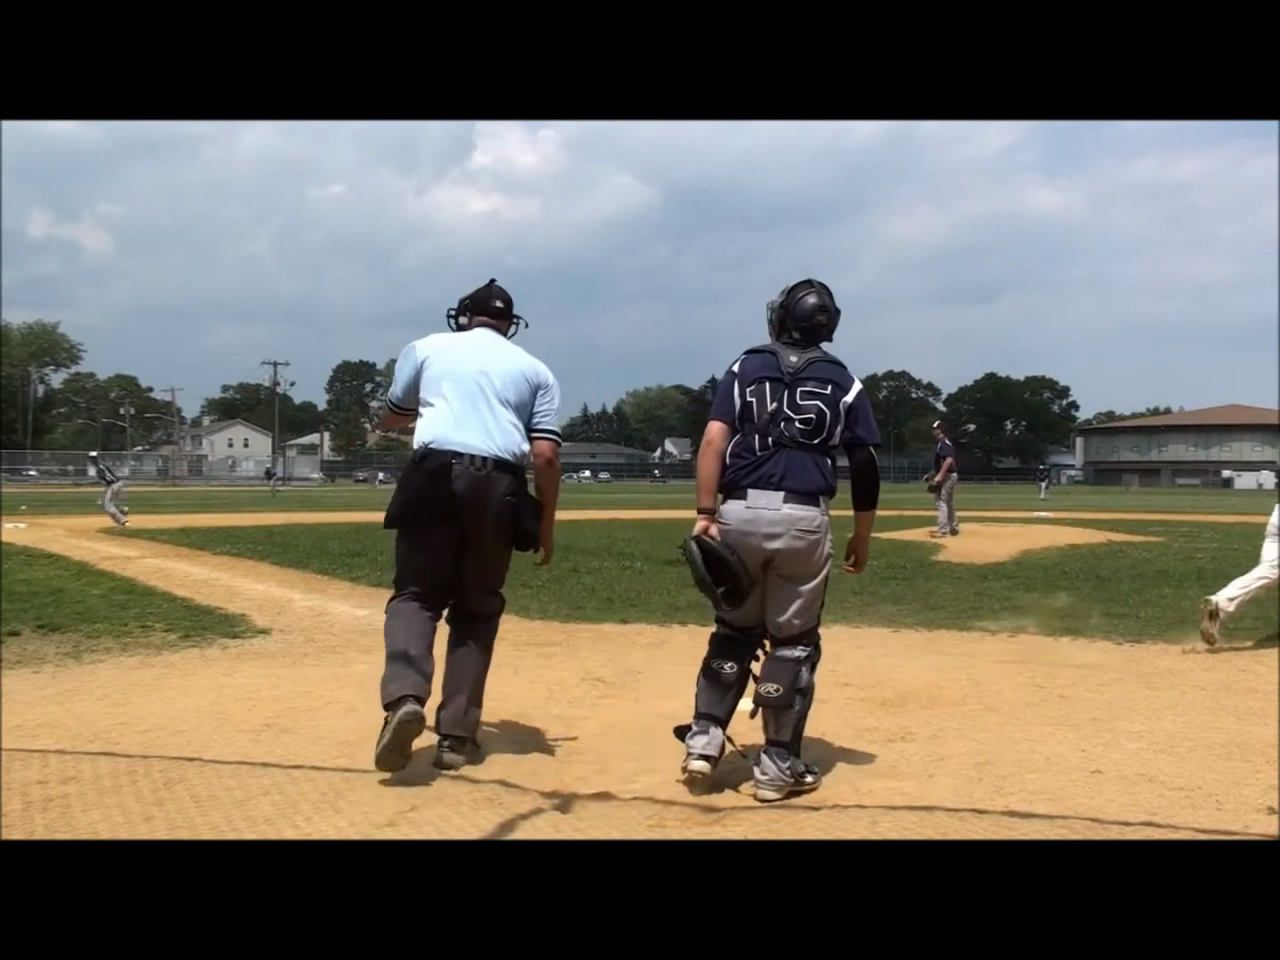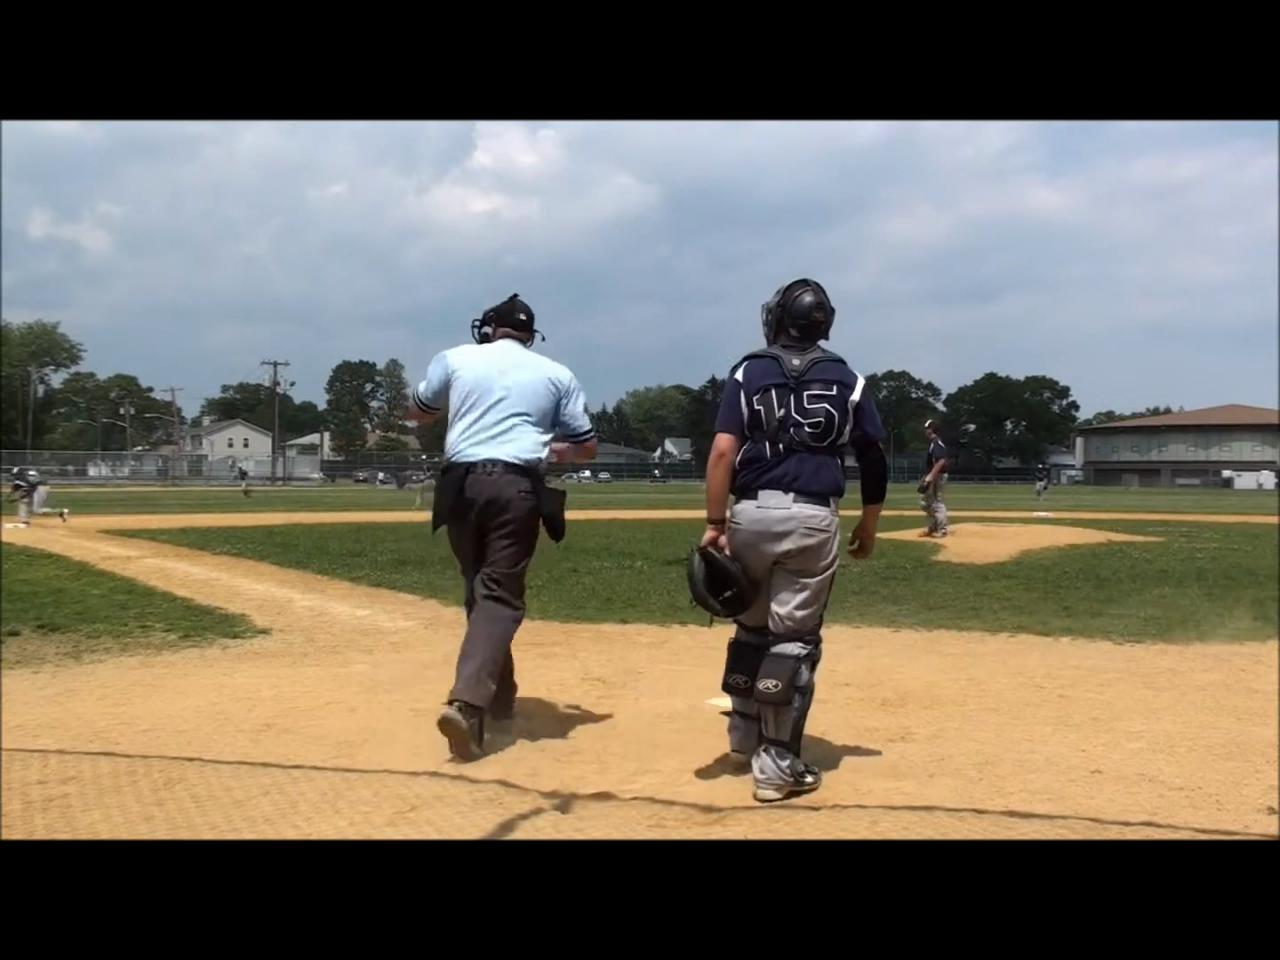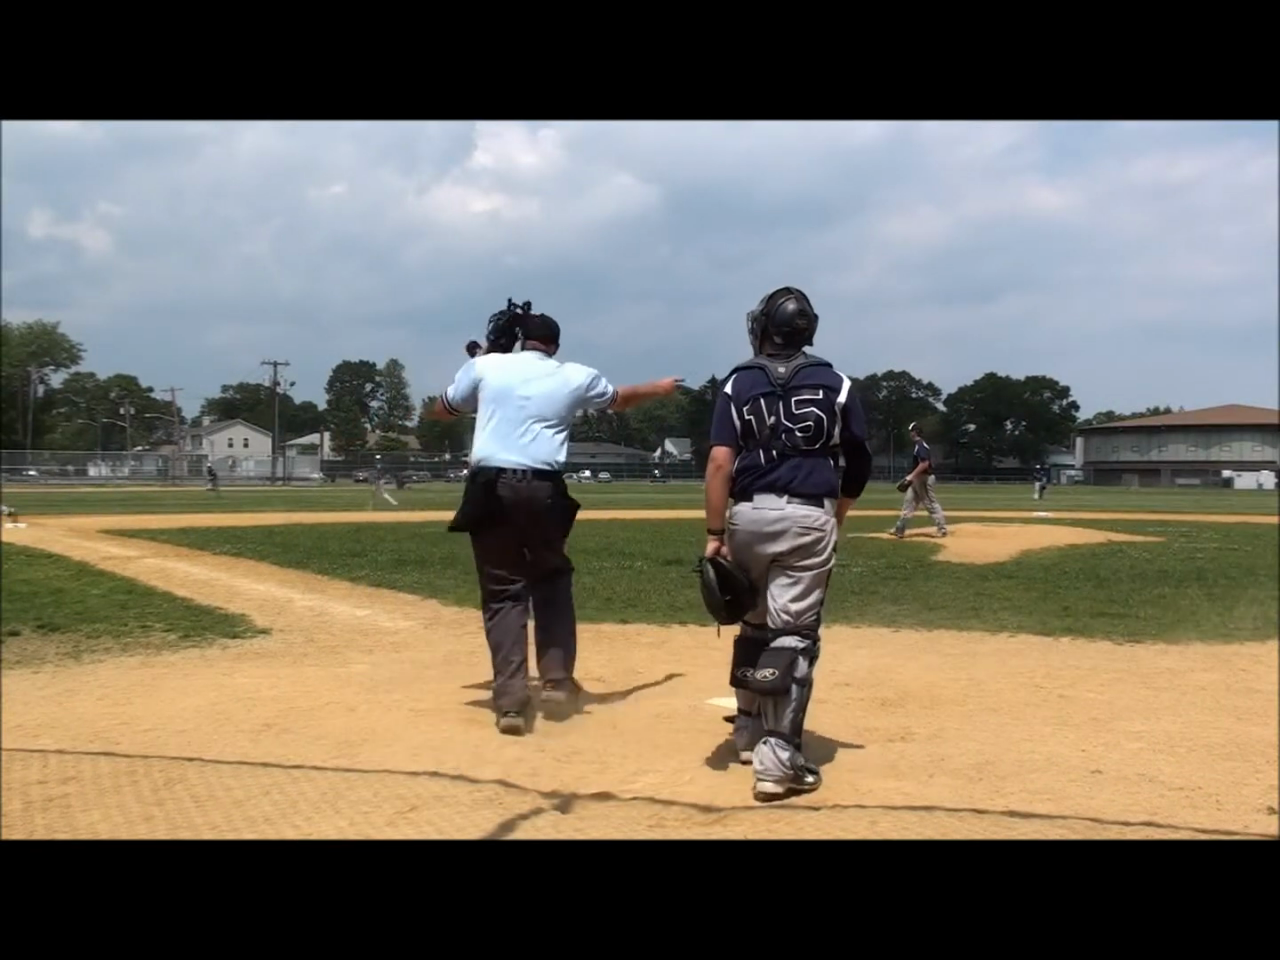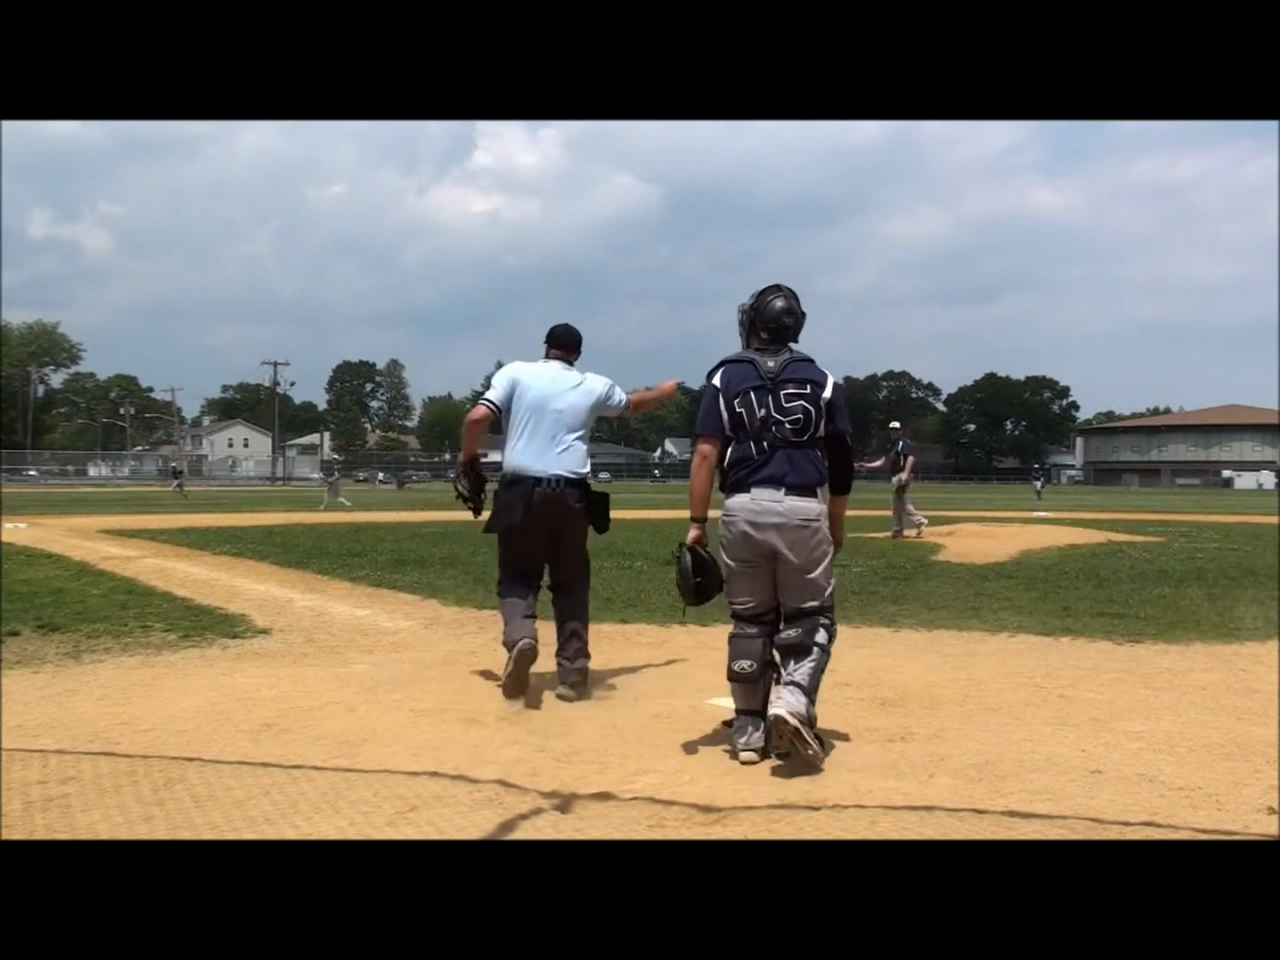
dt=0.3s
person 1, frame 1
left shoulder: (745, 367)
right shoulder: (843, 382)
left elbow: (714, 440)
right elbow: (865, 465)
left wrist: (705, 513)
right wrist: (862, 535)
left hip: (740, 513)
right hip: (803, 518)
left knee: (734, 631)
right knee: (793, 641)
left ankle: (705, 742)
right ankle: (777, 766)
person 1, frame 2
left shoulder: (747, 373)
right shoulder: (847, 380)
left elbow: (723, 452)
right elbow: (874, 461)
left wrist: (713, 523)
right wrist: (869, 524)
left hip: (751, 514)
right hip: (812, 518)
left knee: (750, 629)
right knee: (794, 638)
left ankle: (745, 735)
right ankle: (777, 765)
person 1, frame 3
left shoulder: (737, 384)
right shoulder: (834, 383)
left elbow: (721, 463)
right elbow: (859, 460)
left wrist: (715, 533)
right wrist: (838, 510)
left hip: (749, 517)
right hip: (809, 517)
left knee: (756, 626)
right knee: (792, 634)
left ankle: (750, 733)
right ankle: (778, 758)
person 1, frame 4
left shoulder: (726, 376)
right shoulder: (819, 379)
left elbow: (706, 454)
right elbow: (842, 458)
left wrist: (697, 522)
right wrist: (836, 517)
left hip: (743, 509)
right hip: (803, 508)
left knee: (749, 619)
right knee: (810, 613)
left ankle: (748, 731)
right ankle: (793, 700)
person 2, frame 1
left shoulder: (424, 348)
right shoulder: (535, 370)
left elbow: (394, 419)
right elbow: (545, 456)
right wrist: (545, 525)
left hip: (434, 478)
right hip: (497, 484)
left knee: (414, 597)
right knee: (475, 609)
left ankle: (405, 702)
right ankle: (455, 736)
person 2, frame 2
left shoulder: (455, 358)
right shoulder: (557, 374)
left elbow: (417, 411)
right elbow: (587, 447)
right wrist: (562, 450)
left hip: (462, 485)
right hip: (517, 488)
left knee: (481, 591)
right knee: (499, 597)
left ankle: (494, 694)
right ankle: (467, 702)
person 2, frame 3
left shoulder: (485, 365)
right shoulder: (576, 376)
left elbow: (440, 411)
right elbow: (620, 398)
right wrist: (658, 389)
left hip: (489, 488)
right hip: (542, 490)
left knee: (502, 593)
right knee: (551, 578)
left ankle: (510, 702)
right ankle: (557, 676)
person 2, frame 4
left shoulder: (515, 373)
right shoulder: (595, 385)
left elbow: (477, 418)
right elbow: (632, 405)
left wrist: (468, 457)
right wrist: (663, 393)
left hip: (520, 493)
right hip: (570, 494)
left knee: (518, 580)
right knee: (571, 581)
left ankle: (521, 637)
right ankle: (572, 673)
